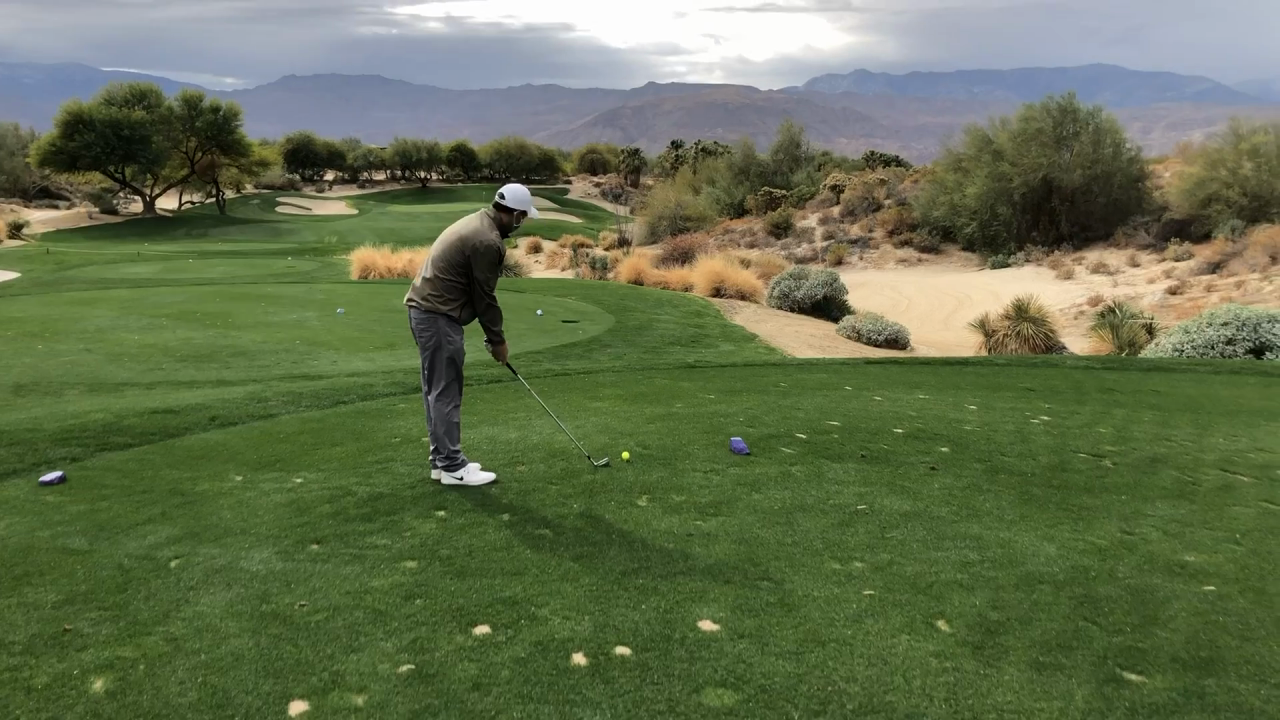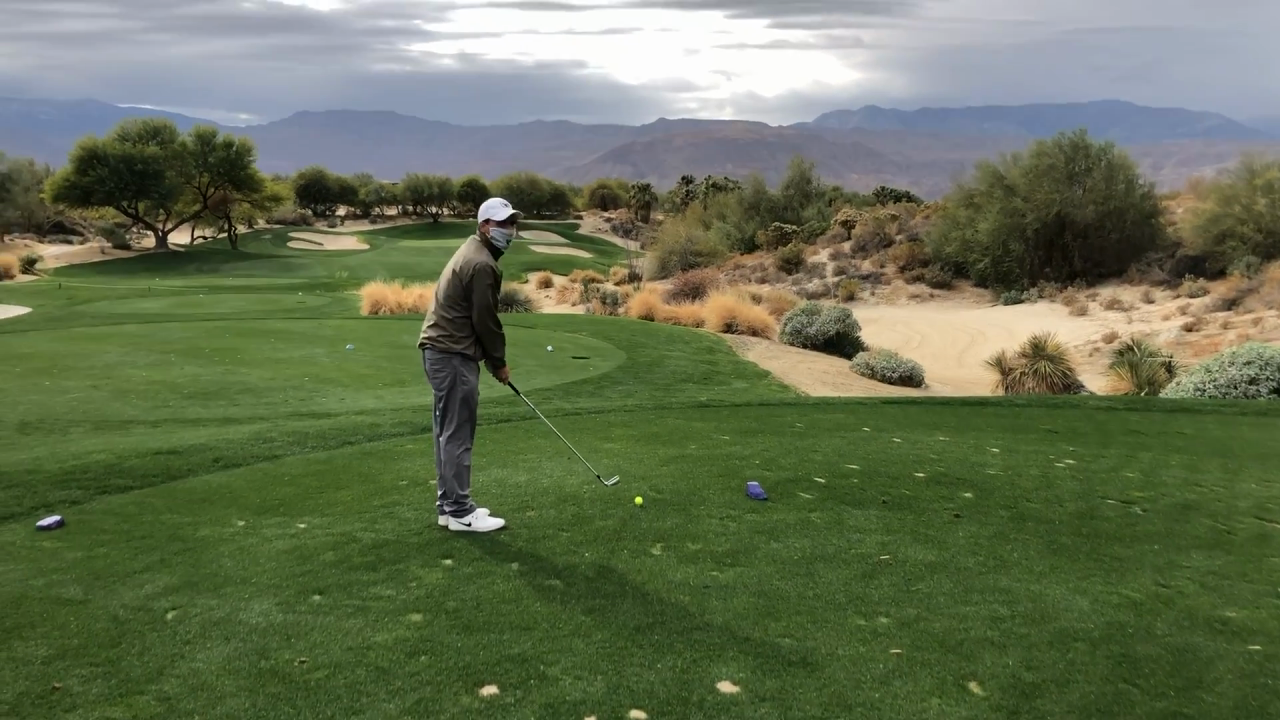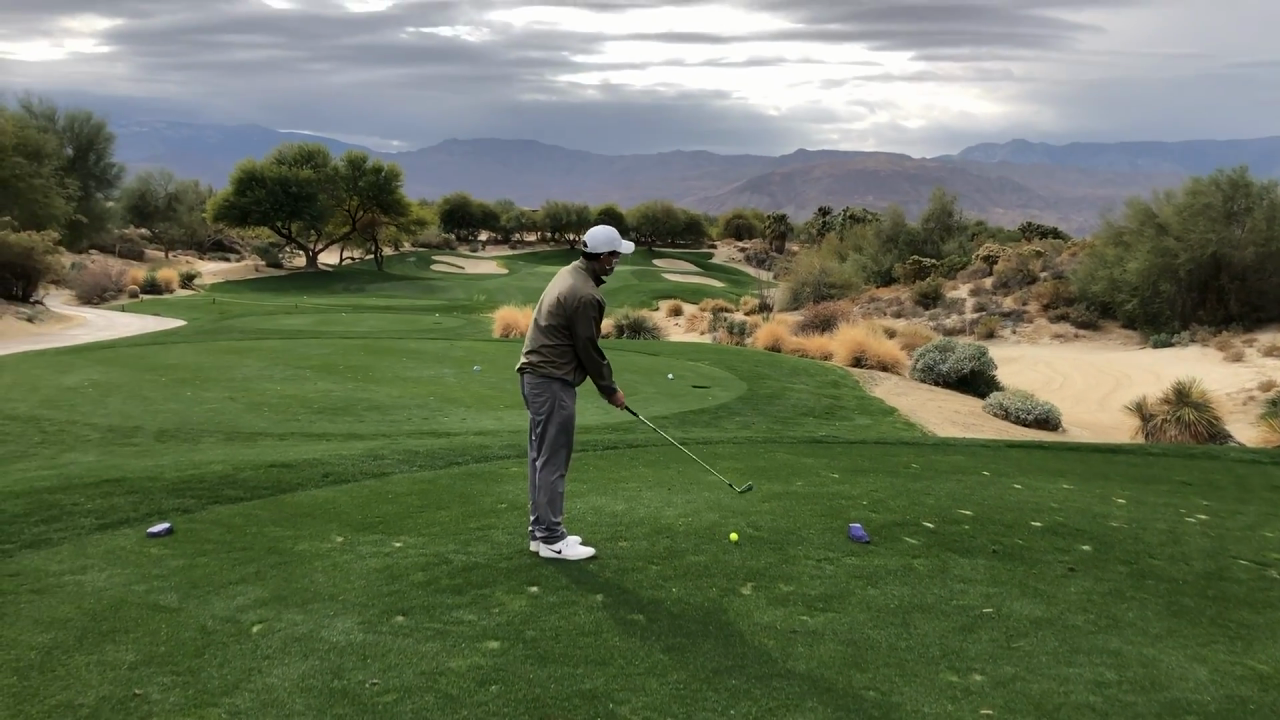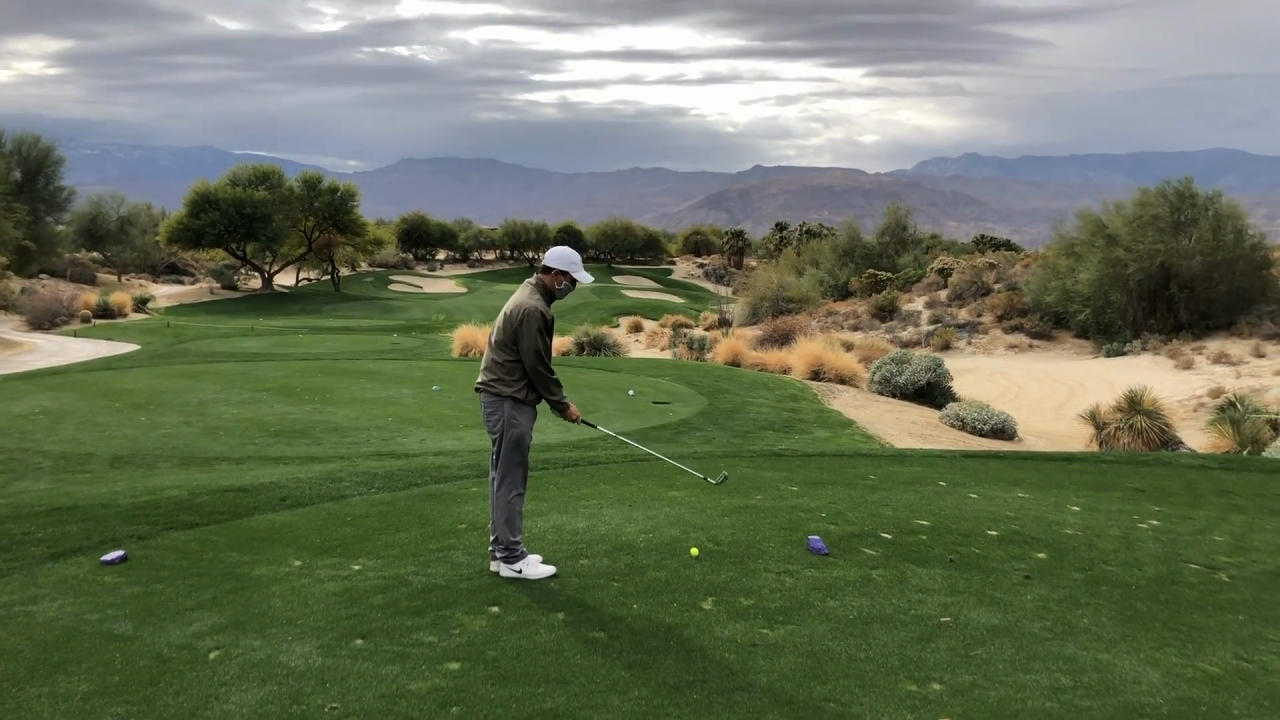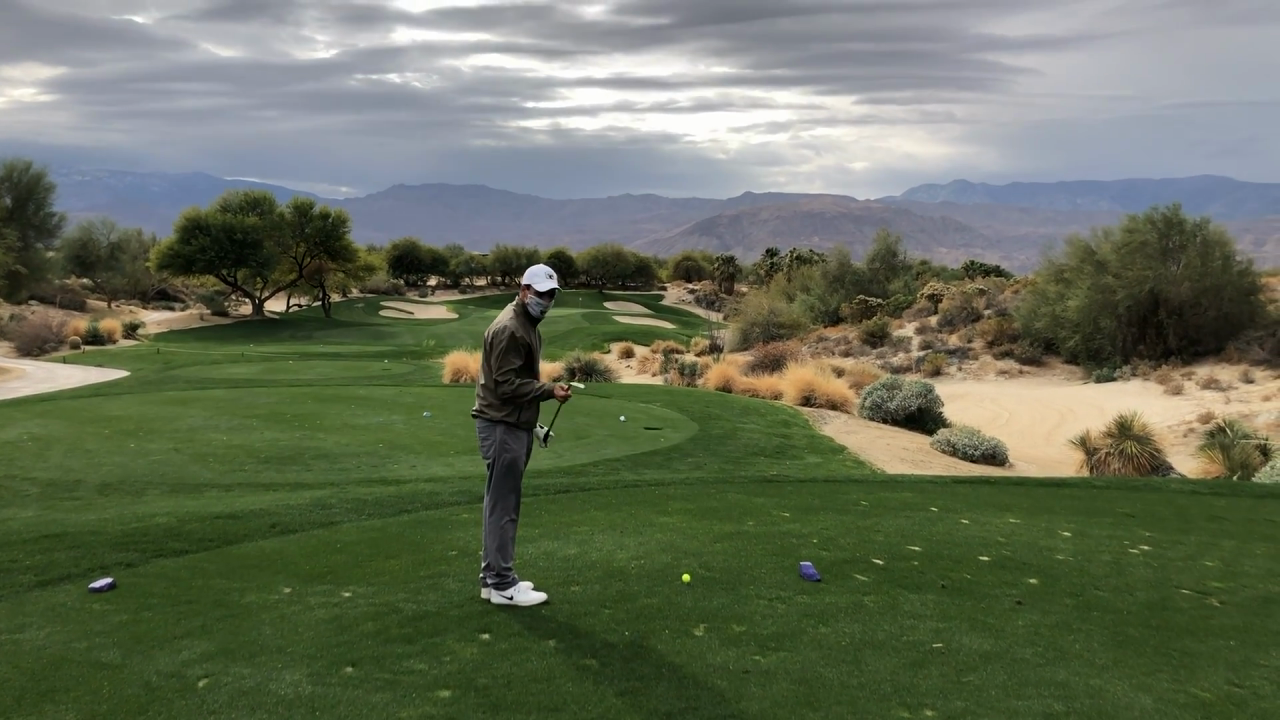
dt=1s
person 1, frame 1
left shoulder: (476, 221)
right shoulder: (488, 241)
right elbow: (484, 296)
left wrist: (492, 335)
right wrist: (498, 340)
left hip: (425, 309)
right hip: (438, 315)
left knee: (437, 390)
right knee: (446, 392)
left ankle: (442, 459)
right ankle: (451, 466)
person 1, frame 2
left shoulder: (471, 252)
right shoulder: (482, 264)
right elbow: (485, 321)
left wrist: (491, 359)
right wrist: (499, 363)
left hip: (442, 351)
right hip: (454, 356)
left knee: (448, 432)
right knee: (458, 435)
left ankle: (449, 504)
right ankle: (459, 512)
person 1, frame 3
left shoulder: (569, 274)
right shoulder: (586, 295)
right elbow: (588, 350)
left wrist: (603, 384)
right wrist: (610, 390)
left hip: (537, 375)
right hip: (552, 382)
left knee: (542, 457)
right knee: (553, 461)
left ankle: (541, 530)
right ankle: (551, 539)
person 1, frame 4
left shoulder: (529, 295)
right shoulder: (534, 309)
right elbow: (537, 366)
left wrist: (556, 401)
right wrist: (561, 404)
left hip: (504, 396)
right hip: (509, 400)
left knee: (504, 477)
right knee: (510, 479)
left ankle: (502, 549)
right ankle: (511, 558)
person 1, frame 5
left shoulder: (527, 326)
right shoulder: (508, 328)
right elbow: (506, 385)
left wrist: (532, 422)
right wrist: (550, 391)
left hip: (514, 424)
right hip: (501, 426)
left knee: (501, 503)
right knee: (503, 504)
left ankle: (493, 575)
right ankle: (501, 584)
